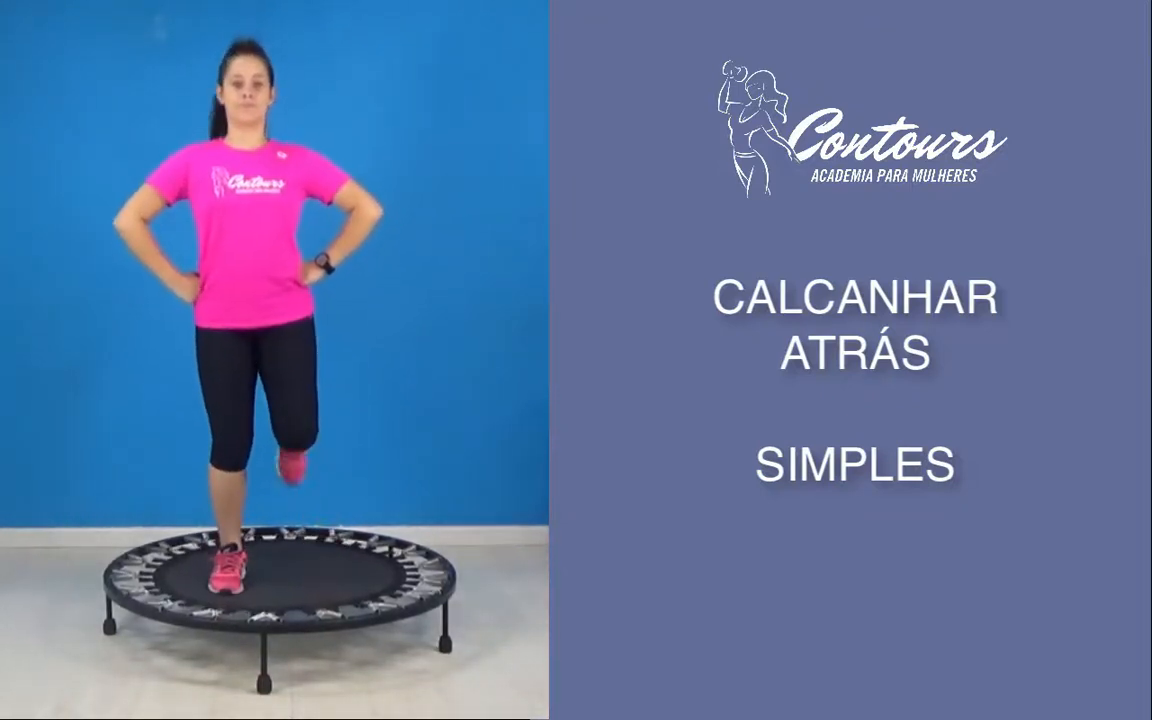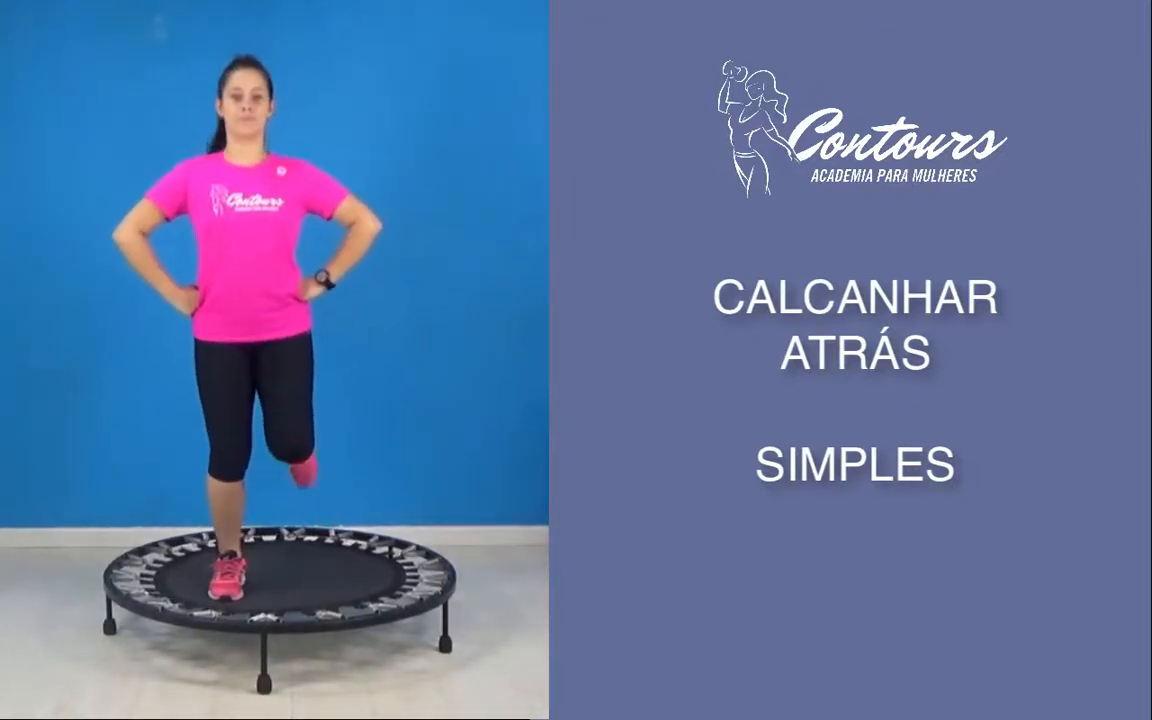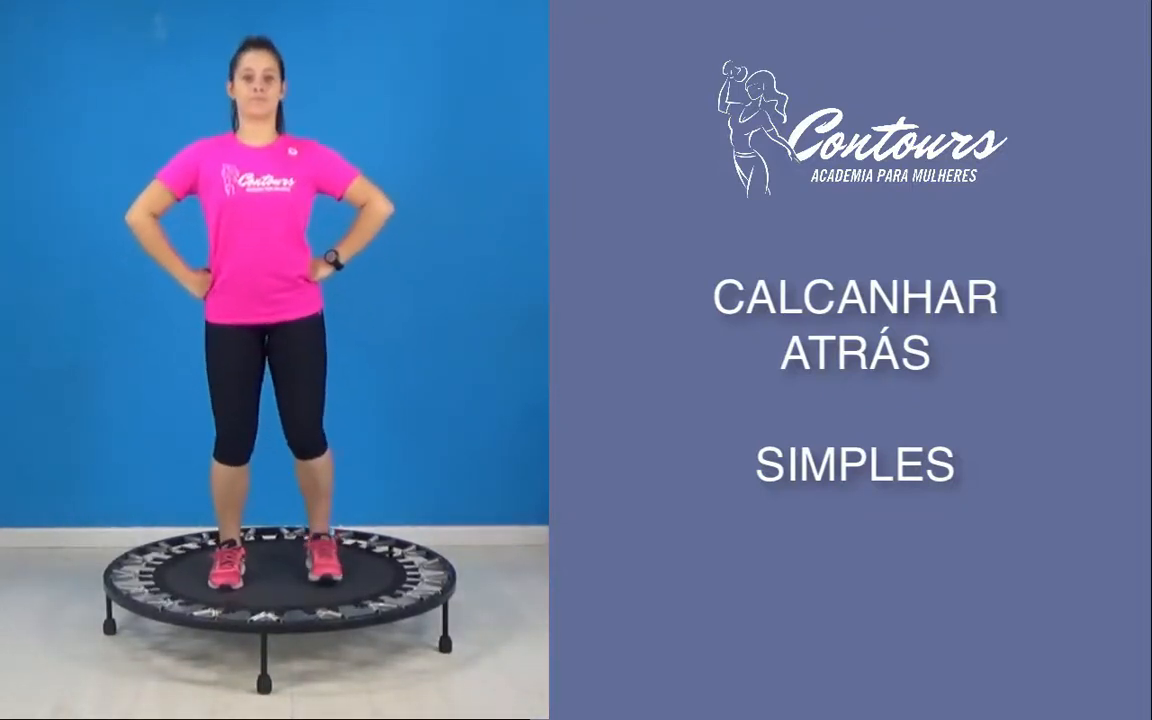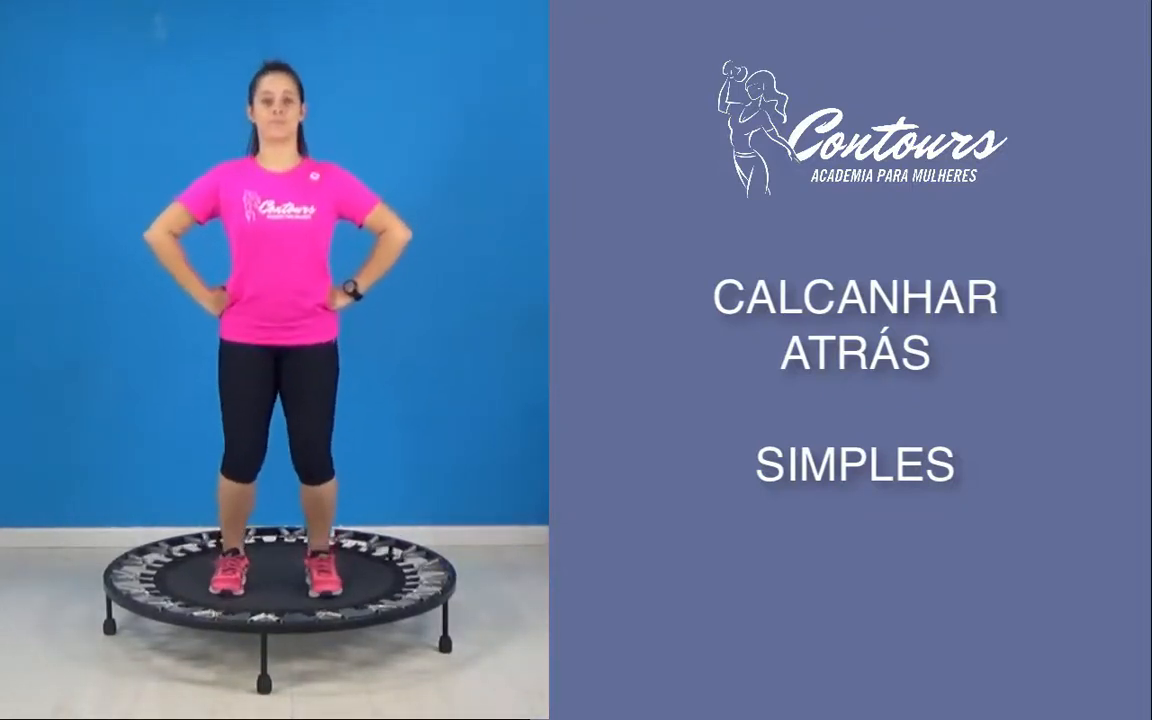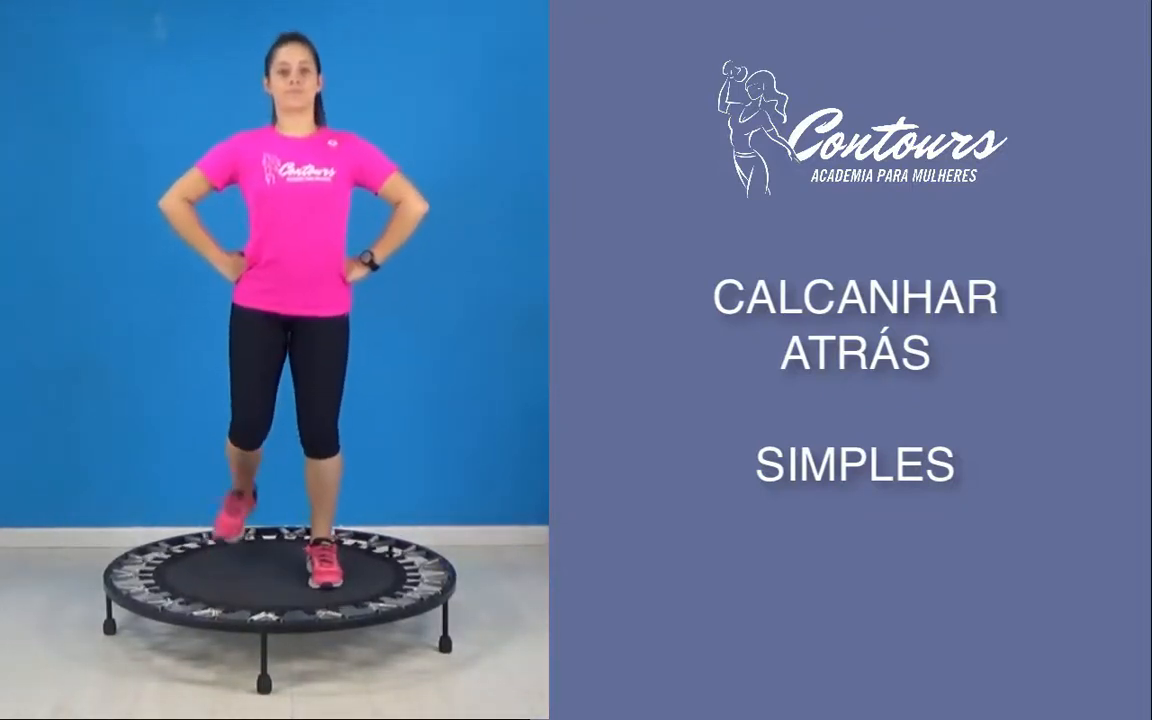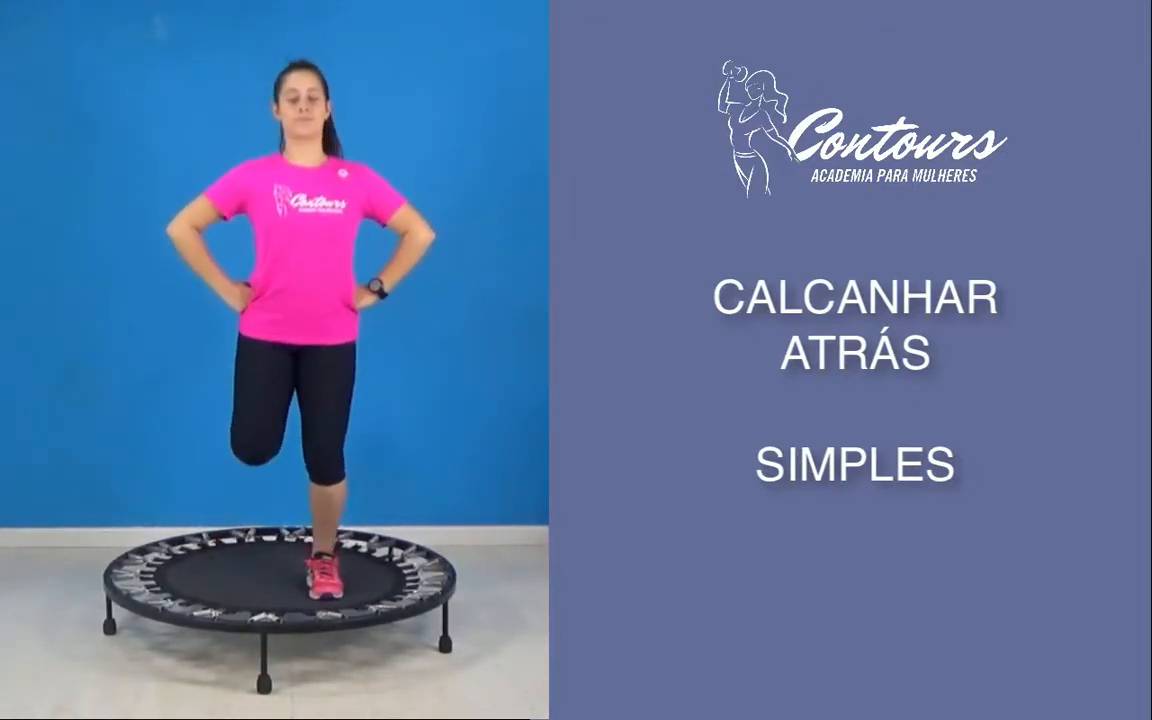
dt=0.2s
person 1, frame 1
left shoulder: (298, 162)
right shoulder: (193, 161)
left elbow: (367, 209)
right elbow: (129, 220)
left wrist: (322, 266)
right wrist: (177, 281)
left hip: (288, 319)
right hip: (219, 324)
left knee: (298, 432)
right knee: (230, 443)
left ankle: (290, 451)
right ankle: (230, 550)
person 1, frame 2
left shoulder: (298, 176)
right shoulder: (192, 175)
left elbow: (367, 223)
right elbow: (128, 233)
left wrist: (323, 280)
right wrist: (176, 294)
left hip: (286, 333)
right hip: (218, 336)
left knee: (292, 444)
right knee: (228, 454)
left ankle: (299, 452)
right ankle: (229, 558)
person 1, frame 3
left shoulder: (309, 157)
right shoulder: (203, 156)
left elbow: (378, 205)
right elbow: (140, 215)
left wrist: (332, 262)
right wrist: (188, 276)
left hip: (298, 316)
right hip: (229, 319)
left knee: (305, 433)
right knee: (233, 438)
left ankle: (320, 540)
right ankle: (229, 547)
person 1, frame 4
left shoulder: (331, 181)
right shoulder: (225, 180)
left elbow: (396, 233)
right elbow: (160, 234)
left wrist: (351, 290)
right wrist: (205, 295)
left hip: (312, 341)
right hip: (244, 340)
left knee: (312, 457)
right knee: (242, 456)
left ankle: (321, 555)
right ankle: (231, 555)
person 1, frame 5
left shoulder: (349, 150)
right shoulder: (243, 148)
left elbow: (414, 204)
right elbow: (174, 201)
left wrist: (368, 262)
right wrist: (223, 261)
left hip: (326, 312)
right hip: (256, 308)
left knee: (320, 430)
right knee: (249, 423)
left ankle: (322, 544)
right ankle: (240, 493)
person 1, frame 6
left shoulder: (356, 179)
right shoulder: (252, 176)
left elbow: (419, 233)
right elbow: (182, 228)
left wrist: (376, 289)
right wrist: (228, 289)
left hip: (333, 340)
right hip: (264, 336)
left knee: (325, 456)
right knee: (253, 447)
left ankle: (323, 557)
right ankle: (259, 419)
